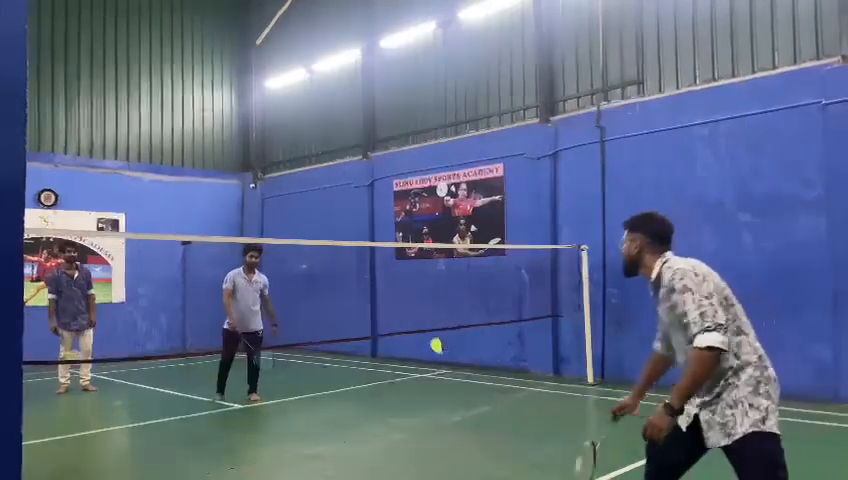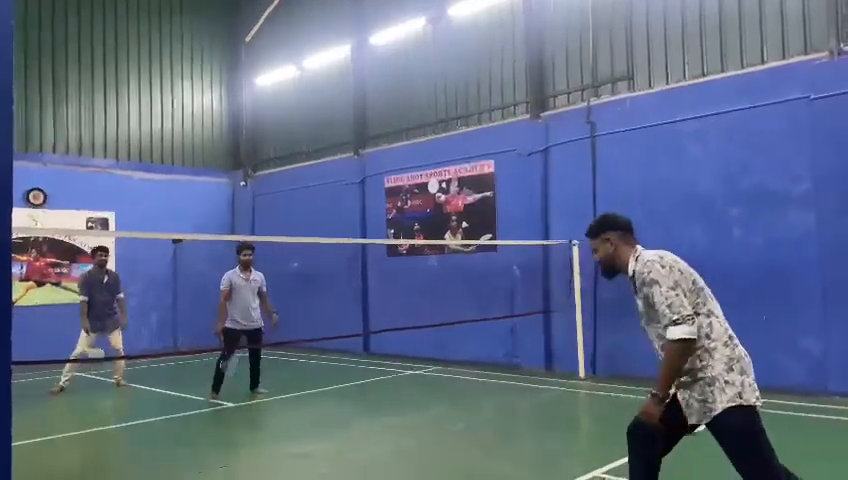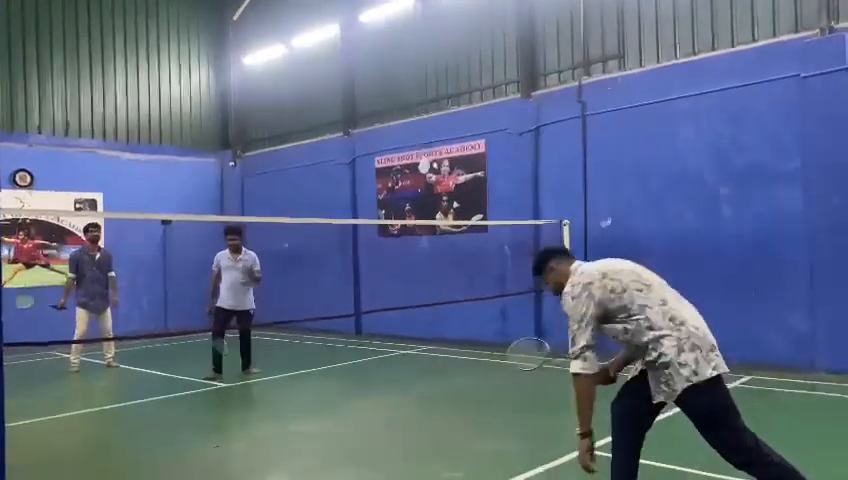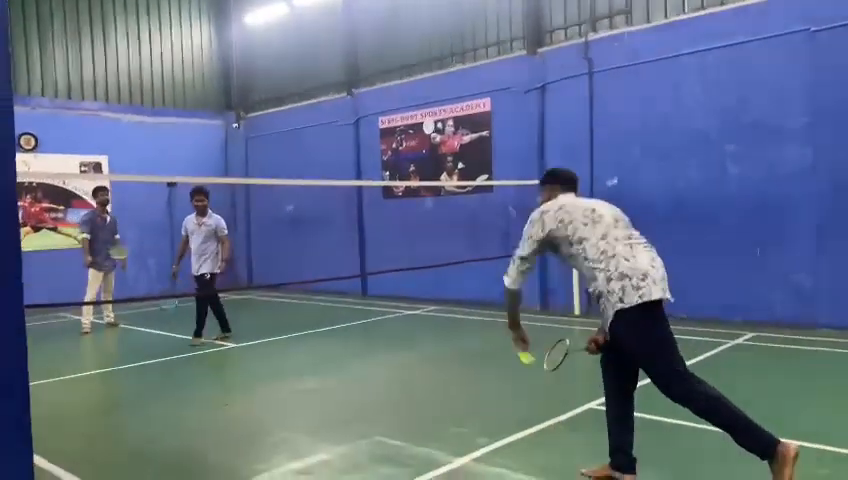
dt=0.7s
person 1, frame 1
left shoulder: (682, 275)
right shoulder: (664, 286)
left elbow: (712, 345)
right elbow: (665, 349)
left wrist: (669, 409)
right wrist: (636, 395)
left hip: (744, 400)
right knee: (661, 455)
person 1, frame 2
left shoulder: (652, 265)
right shoulder: (643, 273)
left elbow: (683, 335)
left wrist: (657, 396)
right wrist: (662, 394)
left hip: (720, 382)
right hip: (692, 382)
right knee: (641, 438)
person 1, frame 3
left shoulder: (577, 289)
right shoulder: (603, 271)
left elbow: (583, 366)
left wrist: (585, 436)
right wrist: (616, 366)
left hip: (687, 359)
left knee: (741, 450)
right knee: (625, 414)
person 1, frame 4
left shoulder: (545, 214)
right shoulder: (600, 207)
left elbow: (516, 273)
left wrist: (515, 327)
right wrist: (606, 329)
left hip: (628, 292)
right hip: (645, 278)
left knee: (678, 383)
right knee: (616, 376)
left ankle: (773, 449)
person 2, frame 1
left shoulder: (263, 279)
right shoulder: (232, 275)
left elbow: (266, 302)
right elbow: (226, 298)
left wrist: (274, 323)
right wrist: (231, 319)
left hip: (255, 327)
right hip: (233, 326)
left knee: (254, 360)
right knee: (226, 359)
left ankle: (252, 391)
right ankle: (220, 392)
person 2, frame 2
left shoulder: (259, 276)
right shoulder: (229, 276)
left elbow: (264, 299)
right elbow: (223, 300)
left wrist: (273, 314)
right wrist: (220, 323)
left hip: (255, 324)
right hip: (233, 325)
left knee: (255, 356)
right knee: (225, 357)
left ankle: (254, 386)
right ankle: (215, 391)
person 2, frame 3
left shoulder: (251, 256)
right shoulder: (219, 256)
left elbow: (258, 278)
right elbow: (215, 279)
left wrist: (253, 278)
right wrist: (211, 301)
left hip: (245, 305)
right hip: (223, 304)
left knee: (245, 335)
right knee: (217, 335)
left ankle: (247, 366)
right ankle: (217, 371)
person 2, frame 4
left shoulder: (217, 220)
right shoulder: (188, 221)
left elbow: (225, 242)
right elbow: (184, 243)
left wrist: (224, 261)
right wrist: (176, 264)
left hip: (209, 268)
right hip: (197, 268)
left knee: (201, 299)
right knee: (212, 299)
left ankle: (198, 334)
right ankle: (225, 330)
person 3, frame 1
left shoulder: (85, 272)
right shoulder: (55, 276)
left elbow: (90, 295)
right elbow: (52, 299)
left wrist: (93, 314)
right wrist: (52, 320)
left hip: (84, 319)
right hip: (65, 322)
left knee: (87, 351)
right knee: (65, 353)
left ankle: (85, 382)
right ankle: (64, 384)
person 3, frame 2
left shoulder: (114, 277)
right shoulder: (86, 278)
left elbow: (120, 298)
right elbow: (83, 301)
left wrist: (123, 317)
right wrist: (84, 321)
left hip: (111, 321)
right hip: (92, 322)
left knee: (119, 349)
right knee: (79, 352)
left ankle: (118, 378)
right ankle: (62, 383)
person 3, frame 3
left shoulder: (107, 255)
right shoulder: (76, 255)
left elbow: (111, 276)
right elbow: (71, 278)
left wrist: (114, 294)
right wrist: (64, 298)
left hip: (103, 301)
right hip: (84, 301)
left knee: (108, 331)
right knee: (80, 332)
left ankle: (109, 359)
right ankle: (75, 362)
person 3, frame 4
left shoulder: (112, 218)
right shoulder: (88, 217)
right elbow: (85, 238)
right wrist: (87, 255)
left hip: (110, 262)
right hip: (96, 262)
left knee: (108, 291)
right knee: (91, 293)
left ankle: (109, 318)
right ankle: (86, 324)
